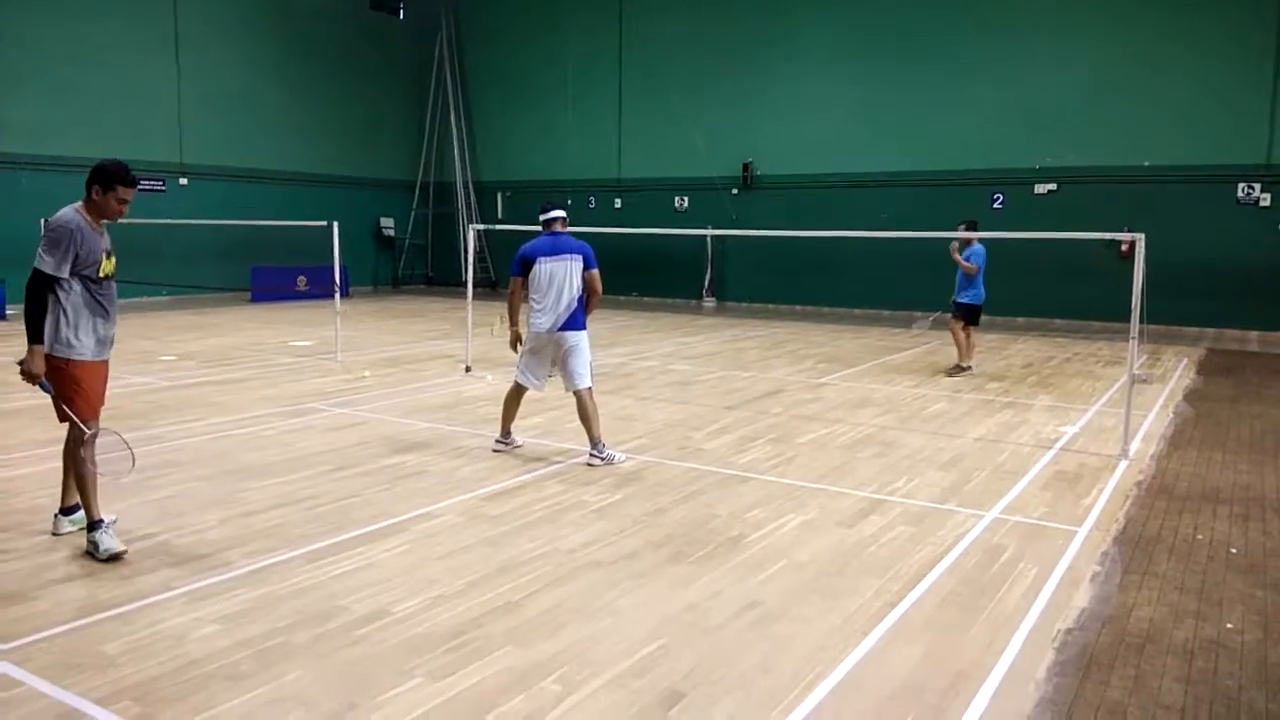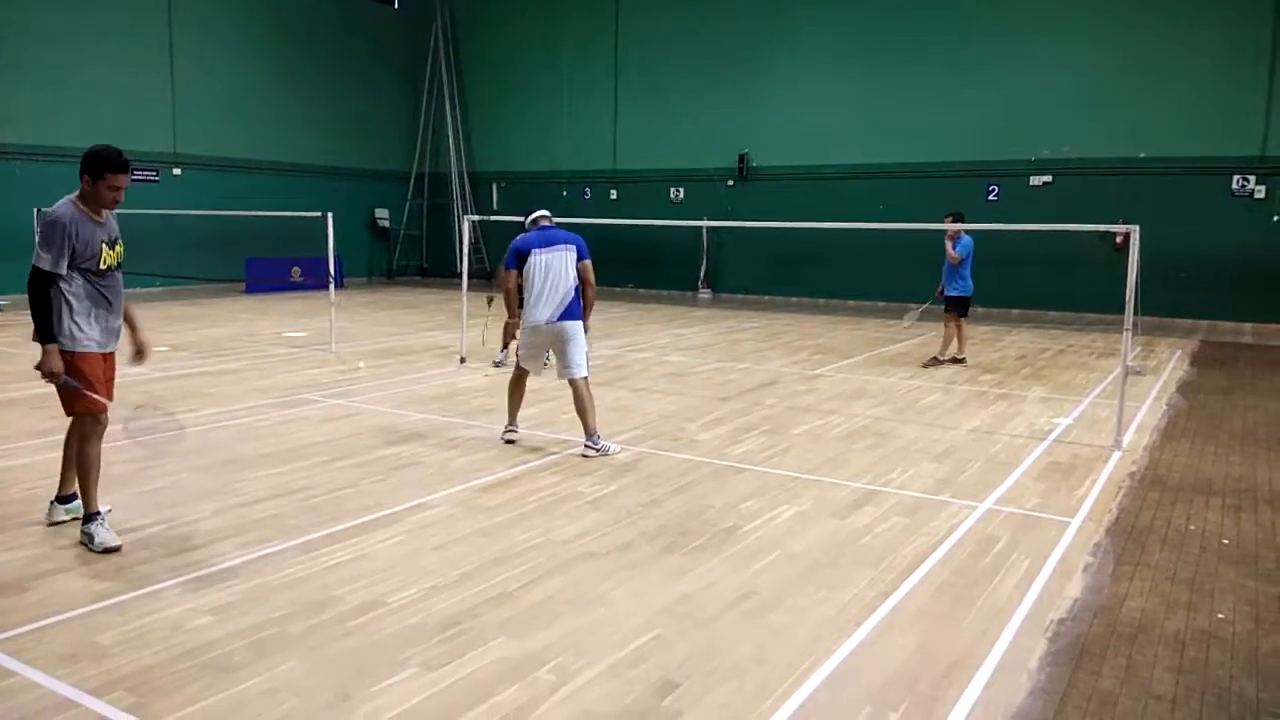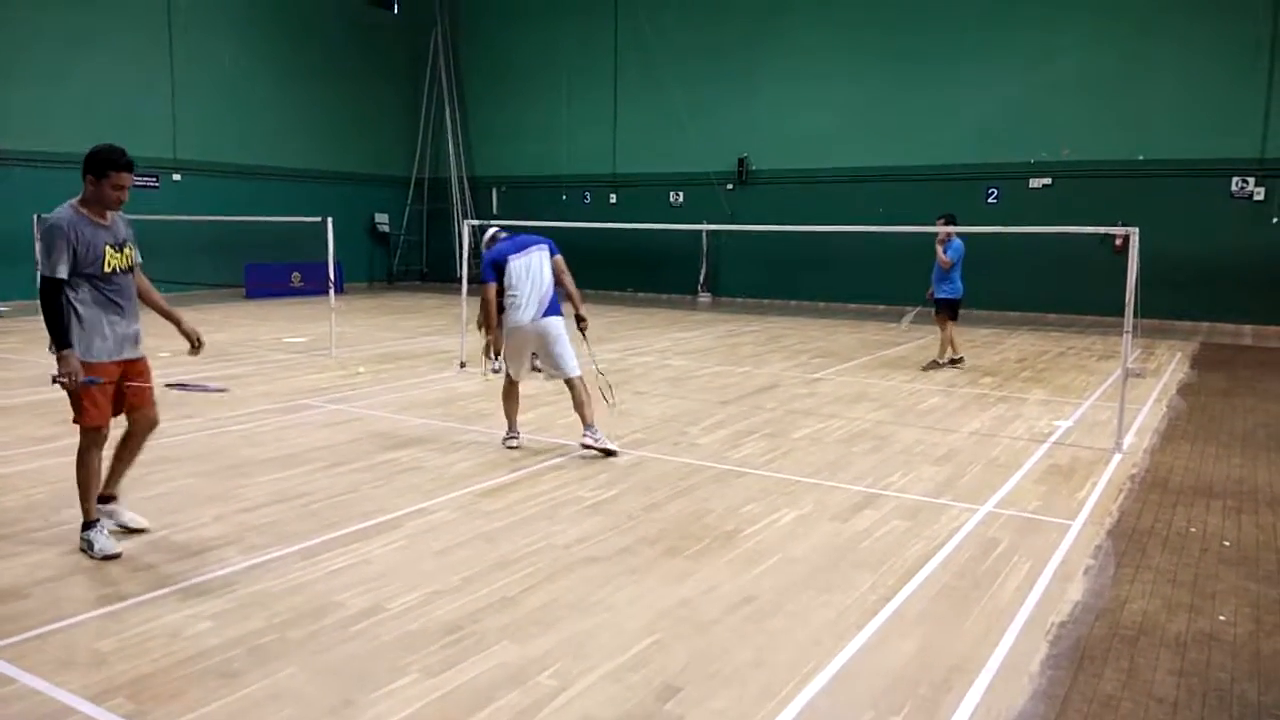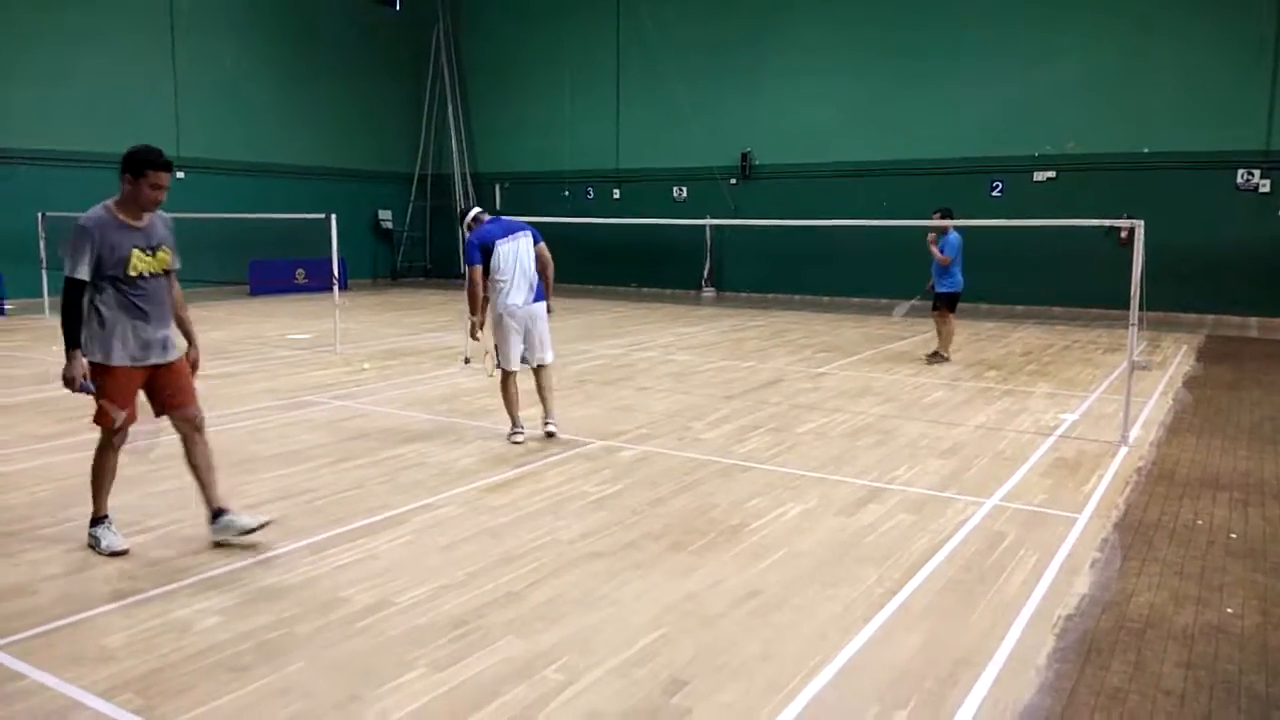
dt=0.3s
person 1, frame 1
left shoulder: (100, 230)
right shoulder: (66, 226)
right elbow: (37, 288)
right wrist: (36, 349)
left hip: (97, 347)
right hip: (71, 349)
left knee: (83, 430)
right knee: (85, 431)
left ankle: (69, 510)
right ankle: (96, 528)
person 1, frame 2
left shoulder: (108, 219)
right shoulder: (62, 220)
right elbow: (40, 285)
left wrist: (134, 328)
right wrist: (49, 348)
left hip: (104, 339)
right hip: (76, 342)
left knee: (87, 420)
right knee: (92, 422)
left ankle: (65, 499)
right ankle: (92, 519)
person 1, frame 3
left shoulder: (120, 222)
right shoulder: (63, 225)
right elbow: (50, 292)
left wrist: (179, 320)
right wrist: (65, 353)
left hip: (128, 346)
right hip: (89, 352)
left knee: (146, 421)
right knee: (95, 434)
left ankle: (106, 497)
right ankle: (91, 526)
person 1, frame 4
left shoulder: (162, 225)
right shoulder: (93, 226)
right elbow: (73, 294)
left wrist: (191, 339)
right wrist: (74, 355)
left hip: (163, 350)
right hip: (115, 354)
left knee: (192, 425)
right knee: (114, 436)
left ankle: (218, 516)
right ankle: (99, 523)
person 2, frame 1
left shoulder: (527, 250)
right shoulder: (582, 249)
left elbow: (514, 293)
right elbow: (596, 291)
left wrist: (514, 328)
left hip: (537, 330)
right hip: (572, 331)
left knee: (519, 384)
right knee: (582, 390)
left ankle: (504, 437)
right ankle: (598, 449)
person 2, frame 2
left shoulder: (519, 244)
right shoulder: (574, 241)
left elbow: (509, 286)
right elbow: (589, 283)
left wrist: (513, 318)
right wrist: (585, 317)
left hip: (534, 321)
right hip: (568, 320)
left knee: (520, 371)
right knee: (579, 380)
left ankle: (511, 426)
right ankle: (592, 440)
person 2, frame 3
left shoulder: (491, 256)
right shoulder: (541, 242)
left elbow: (489, 300)
right elbow: (564, 275)
left wrist: (492, 335)
right wrist: (580, 311)
left hip: (517, 324)
right hip: (550, 319)
left knee: (512, 377)
right knee: (573, 378)
left ankle: (512, 434)
right ankle: (591, 434)
person 2, frame 4
left shoulder: (476, 239)
right shoulder: (524, 228)
left elbow: (476, 282)
right elbow: (547, 262)
left wrist: (475, 317)
right wrist: (547, 298)
left hip: (506, 309)
right hip: (536, 304)
left knee: (509, 371)
right knee: (542, 365)
left ankle: (516, 427)
right ankle: (550, 419)
